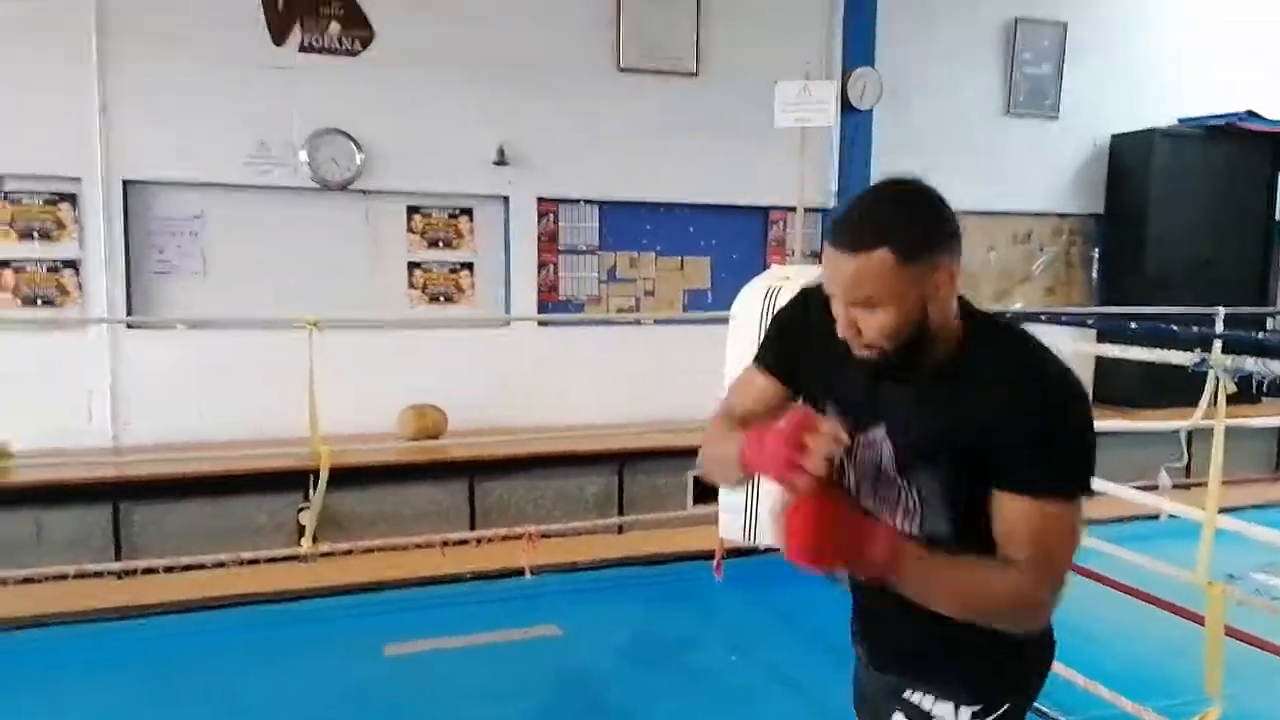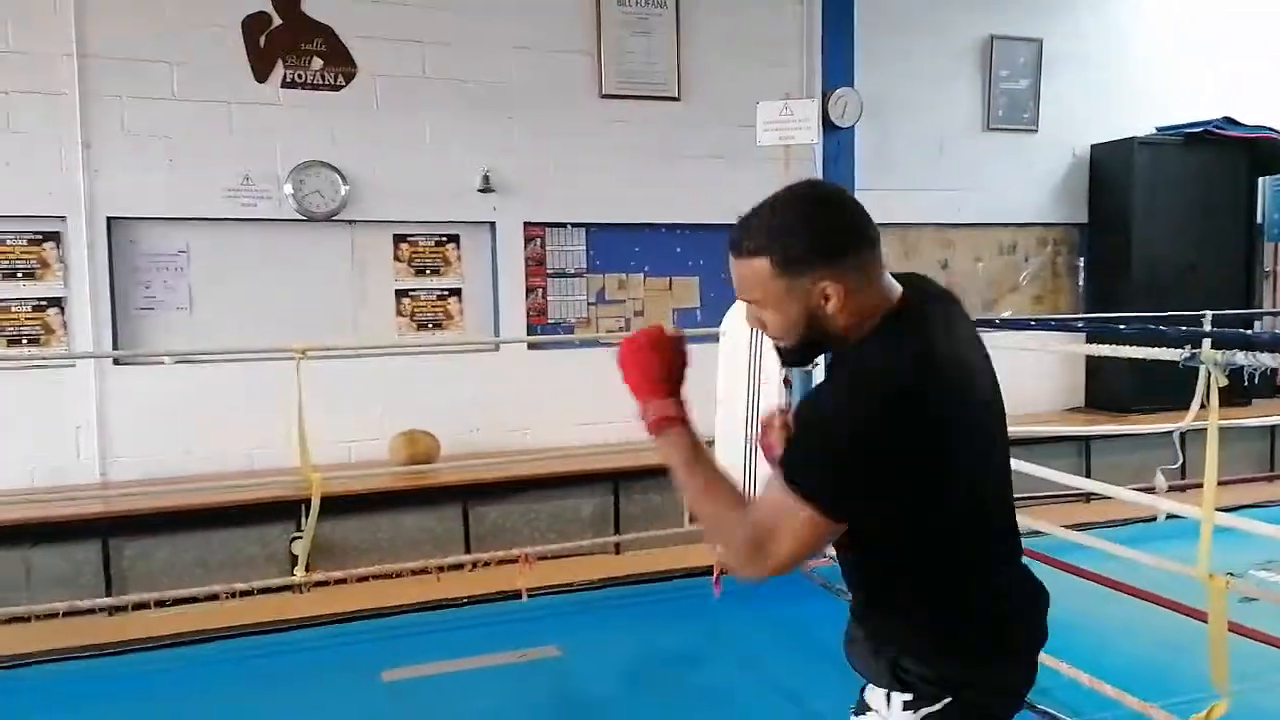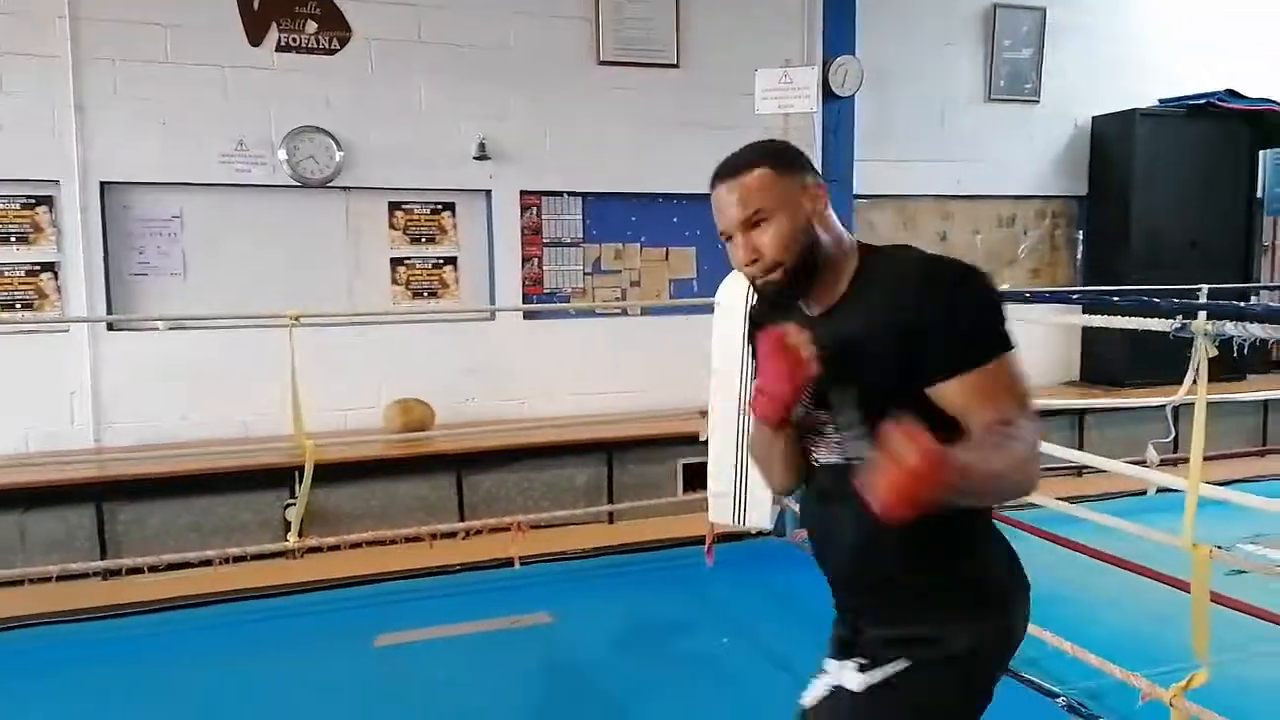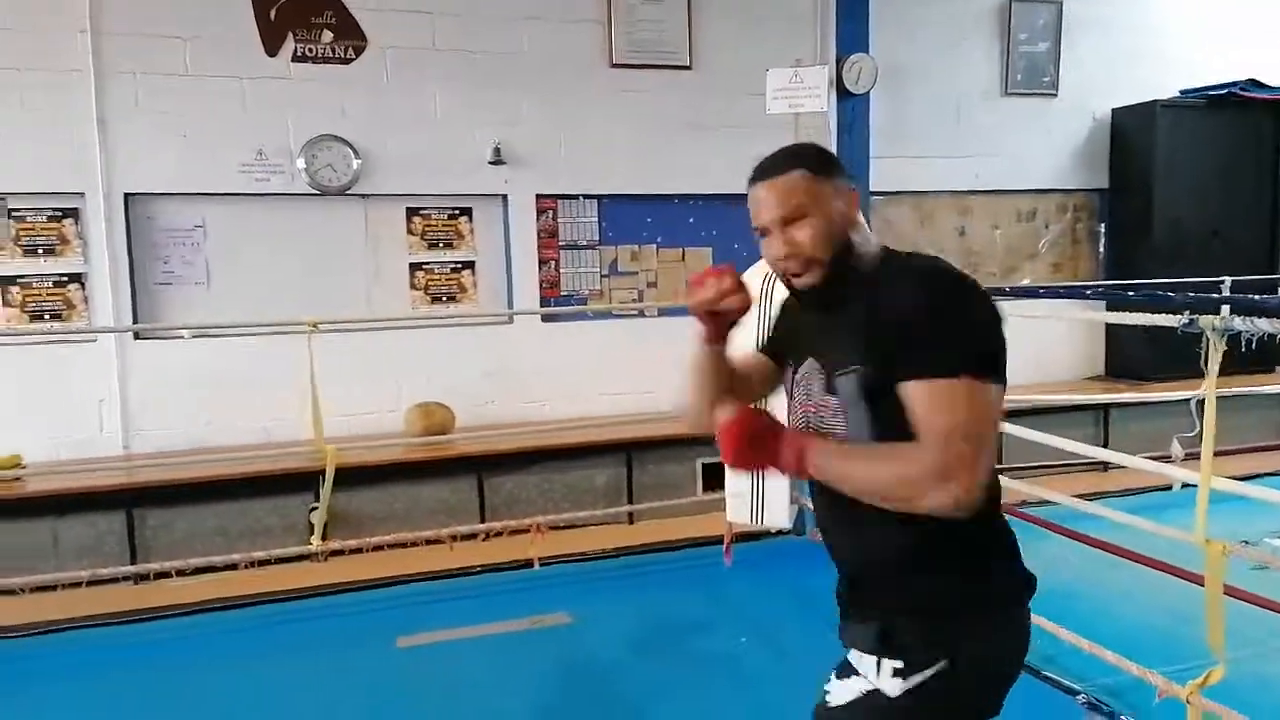
dt=0.3s
person 1, frame 1
left shoulder: (1032, 402)
right shoulder: (823, 319)
left elbow: (1027, 597)
right elbow: (719, 447)
left wrist: (876, 552)
right wrist: (773, 447)
left hip: (970, 660)
right hip: (888, 649)
person 1, frame 2
left shoulder: (866, 407)
right shoulder: (916, 298)
left elbow: (756, 552)
left wrist: (661, 409)
right wrist: (798, 439)
left hip: (947, 666)
person 1, frame 3
left shoulder: (925, 291)
right shoulder: (775, 317)
left elbow: (1013, 443)
right elbow: (784, 476)
left wrist: (947, 470)
right wrist: (773, 405)
left hip: (931, 627)
person 1, frame 4
left shoulder: (932, 299)
right shoulder: (808, 309)
left elbow: (948, 482)
right elbow: (715, 412)
left wrist: (790, 450)
right wrist: (712, 329)
left hip: (936, 629)
right hip: (912, 614)
